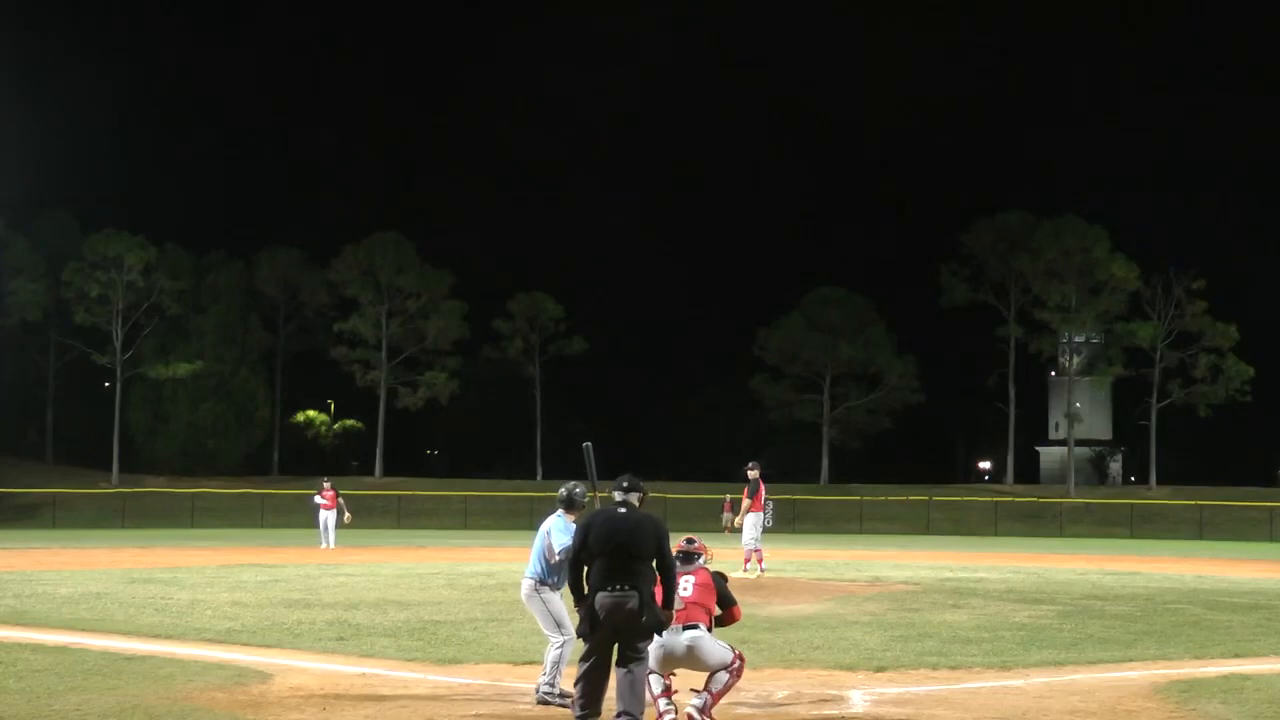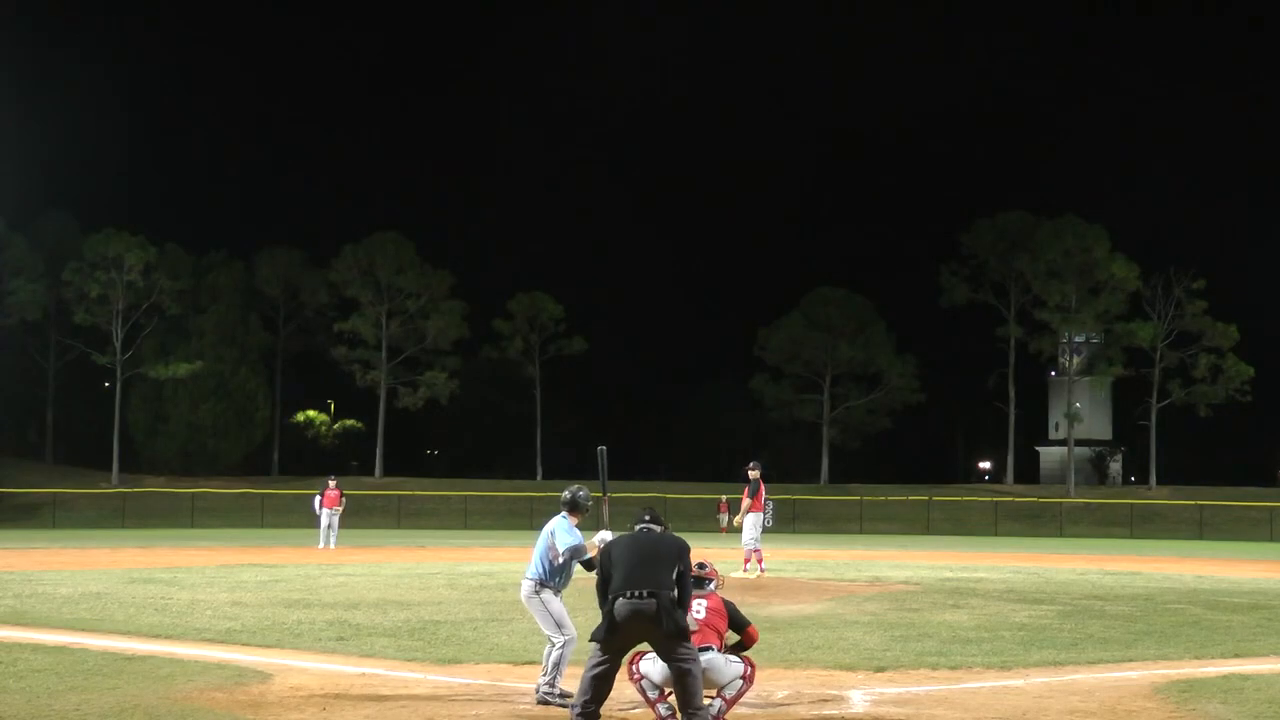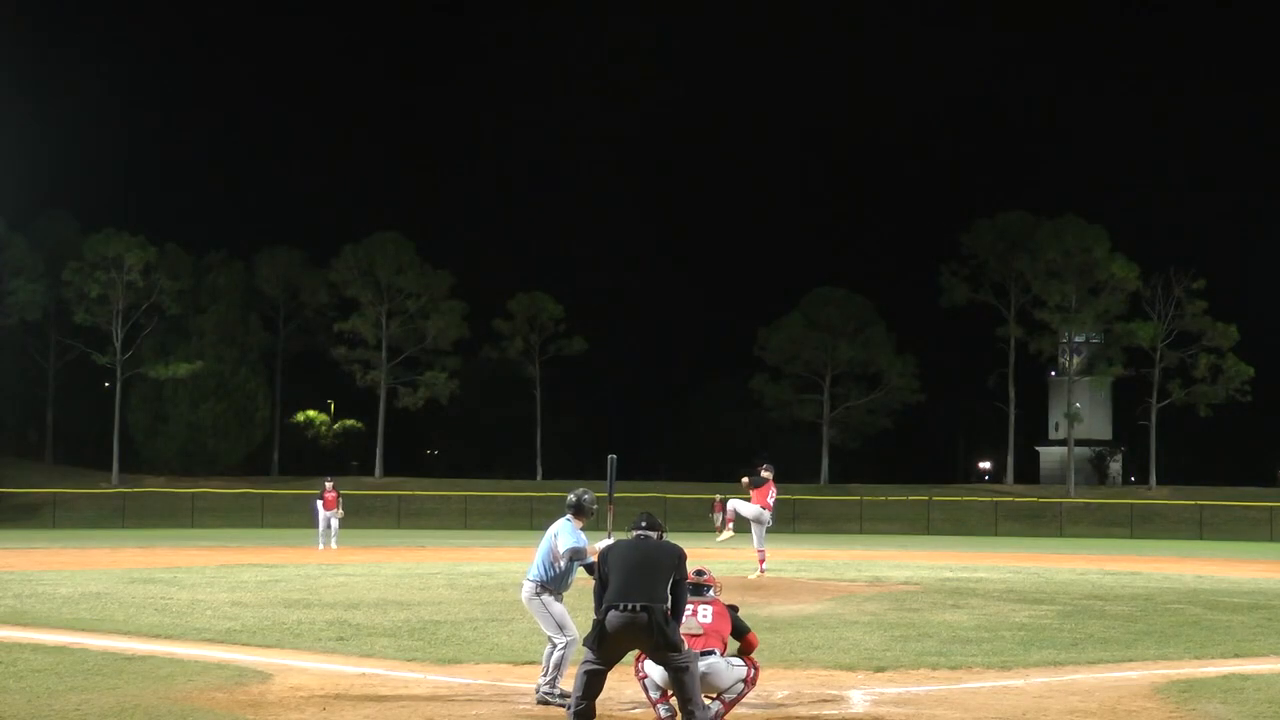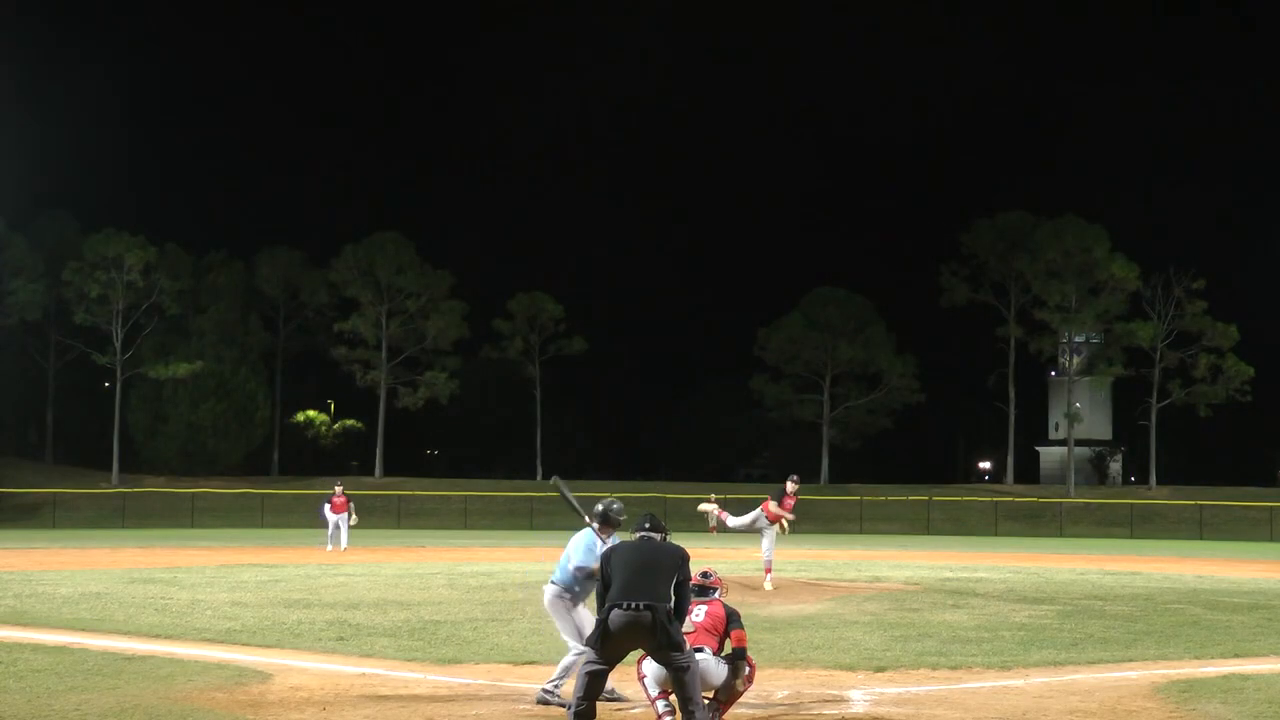
dt=1s
person 1, frame 1
left shoulder: (570, 526)
right shoulder: (557, 523)
right elbow: (566, 553)
left hip: (548, 588)
right hip: (538, 587)
left knee: (560, 635)
right knee: (564, 636)
left ankle: (547, 683)
right ankle: (548, 692)
person 1, frame 2
left shoulder: (572, 530)
right shoulder: (560, 524)
left elbow: (589, 565)
right elbow: (572, 552)
left wrist: (603, 548)
right wrist: (596, 540)
left hip: (547, 589)
right hip: (538, 589)
left knee: (558, 637)
right knee: (566, 636)
left ankle: (546, 685)
right ankle: (547, 691)
person 1, frame 3
left shoulder: (578, 534)
right shoulder: (565, 527)
left elbow: (592, 569)
right elbow: (571, 554)
right wrist: (599, 547)
left hip: (547, 592)
right hip: (539, 591)
left knee: (559, 638)
right knee: (568, 638)
left ankle: (546, 684)
right ankle: (547, 692)
person 1, frame 4
left shoulder: (609, 540)
right shoulder: (587, 541)
right elbow: (582, 572)
left hip: (571, 598)
right hip: (560, 596)
right knee: (582, 647)
left ankle: (602, 688)
right ankle: (548, 691)
person 2, frame 1
left shoulder: (591, 522)
right shoulder: (653, 525)
left elbow: (575, 563)
right elbow: (667, 568)
left wrist: (580, 599)
right wrist: (668, 606)
left hip: (600, 600)
right hip: (638, 601)
left knee: (593, 661)
right knee: (633, 662)
person 2, frame 2
left shoulder: (612, 546)
right shoulder: (677, 544)
left elbow: (602, 587)
right elbow: (685, 587)
left wrist: (610, 616)
right wrist: (679, 619)
left hip: (621, 608)
right hip: (660, 608)
left knee: (600, 663)
right knee: (686, 662)
person 2, frame 3
left shoulder: (609, 551)
right shoulder: (674, 552)
left elbow: (599, 596)
right elbow: (679, 598)
left wrist: (605, 623)
right wrist: (671, 629)
left hip: (614, 619)
right hip: (654, 619)
left knee: (592, 665)
right knee: (683, 664)
person 2, frame 4
left shoulder: (612, 552)
right shoulder: (677, 553)
left elbow: (601, 595)
right elbow: (683, 597)
left wrist: (606, 625)
right wrist: (674, 628)
left hip: (617, 617)
right hip: (656, 619)
left knee: (594, 666)
right knee: (684, 665)
person 3, frame 1
right shoulder: (710, 577)
right elbow: (734, 614)
left hip: (661, 641)
right hip: (696, 639)
left knee: (652, 668)
right knee: (735, 662)
person 3, frame 2
right shoulder: (722, 603)
right elbow: (752, 636)
right wrist: (730, 650)
right hip: (709, 663)
left knee: (636, 665)
right knee: (746, 669)
person 3, frame 3
right shoulder: (723, 609)
right elbow: (751, 642)
right wrist: (729, 659)
right hip: (712, 668)
left knee: (642, 662)
right knee: (750, 669)
person 3, frame 4
right shoulder: (725, 610)
right elbow: (739, 643)
right wrist: (739, 679)
left hip: (666, 667)
right hip: (704, 666)
left knee: (645, 663)
right knee: (746, 665)
